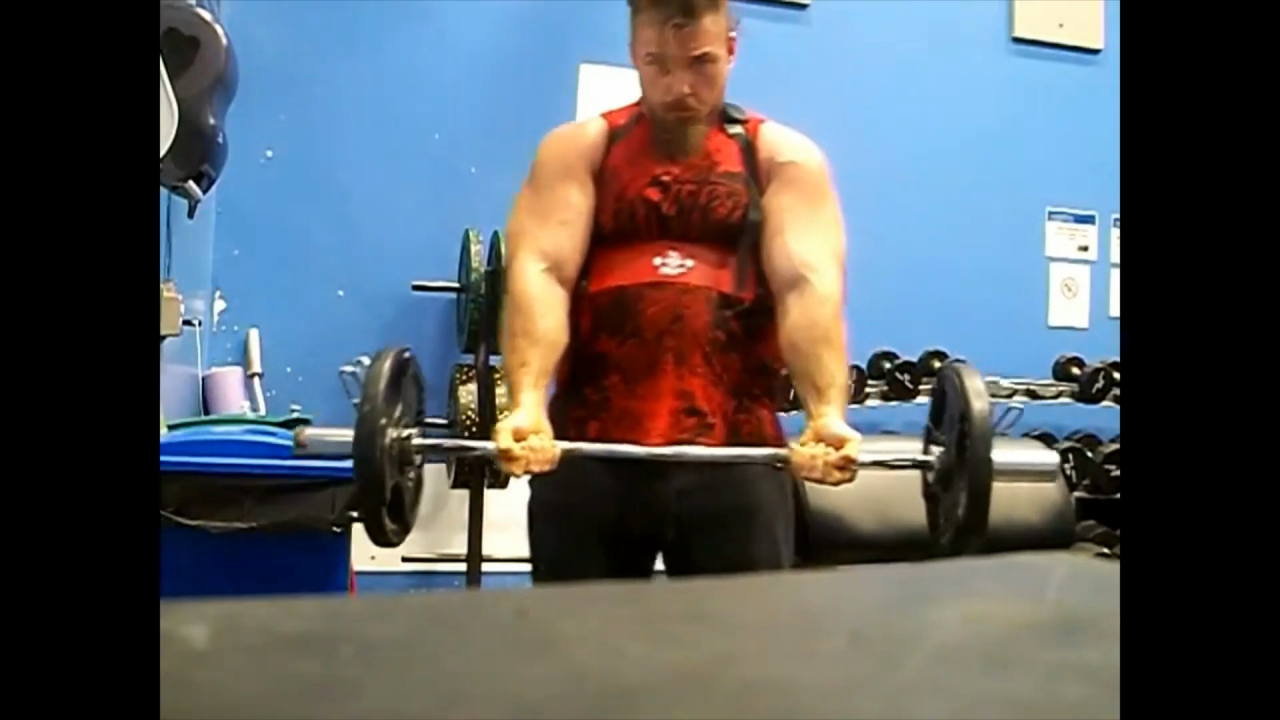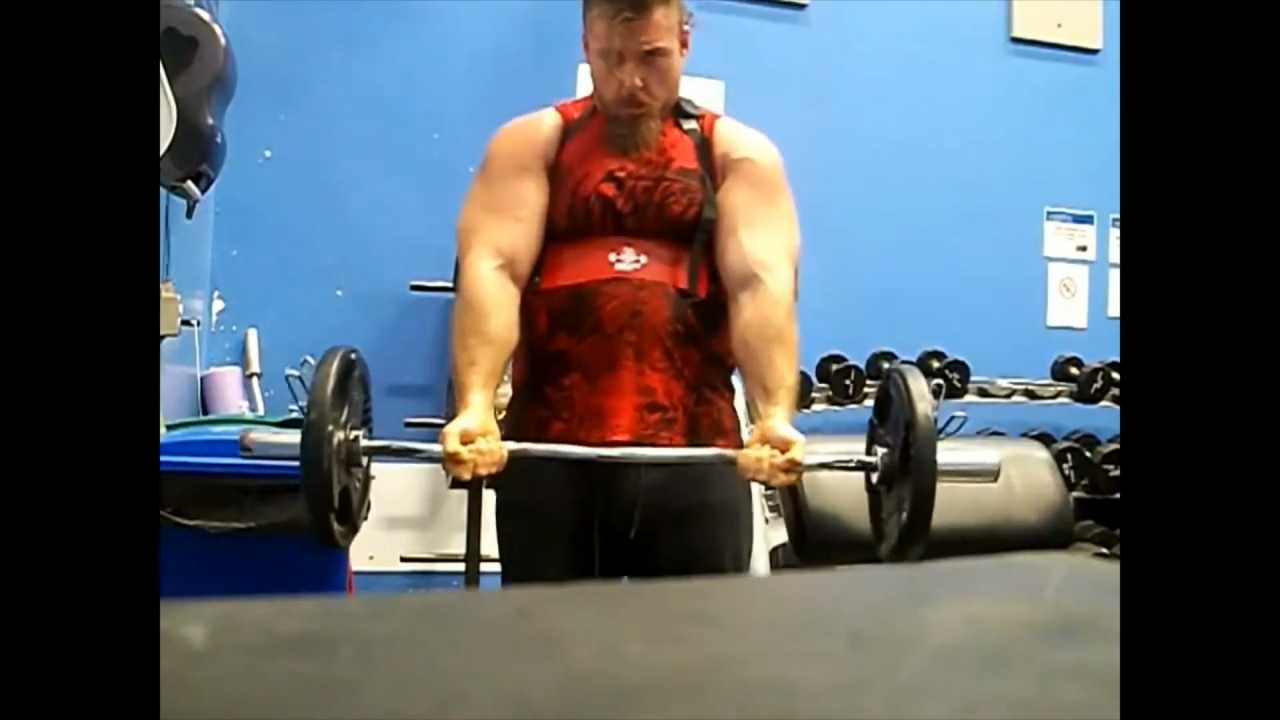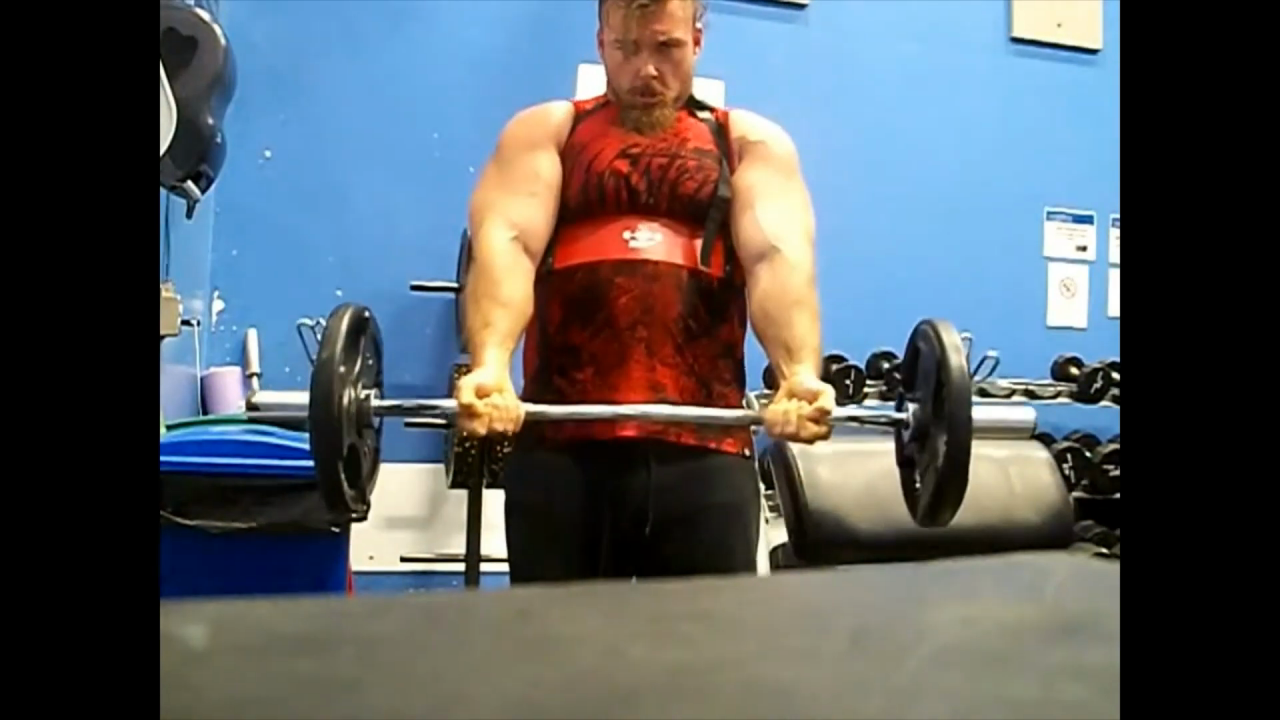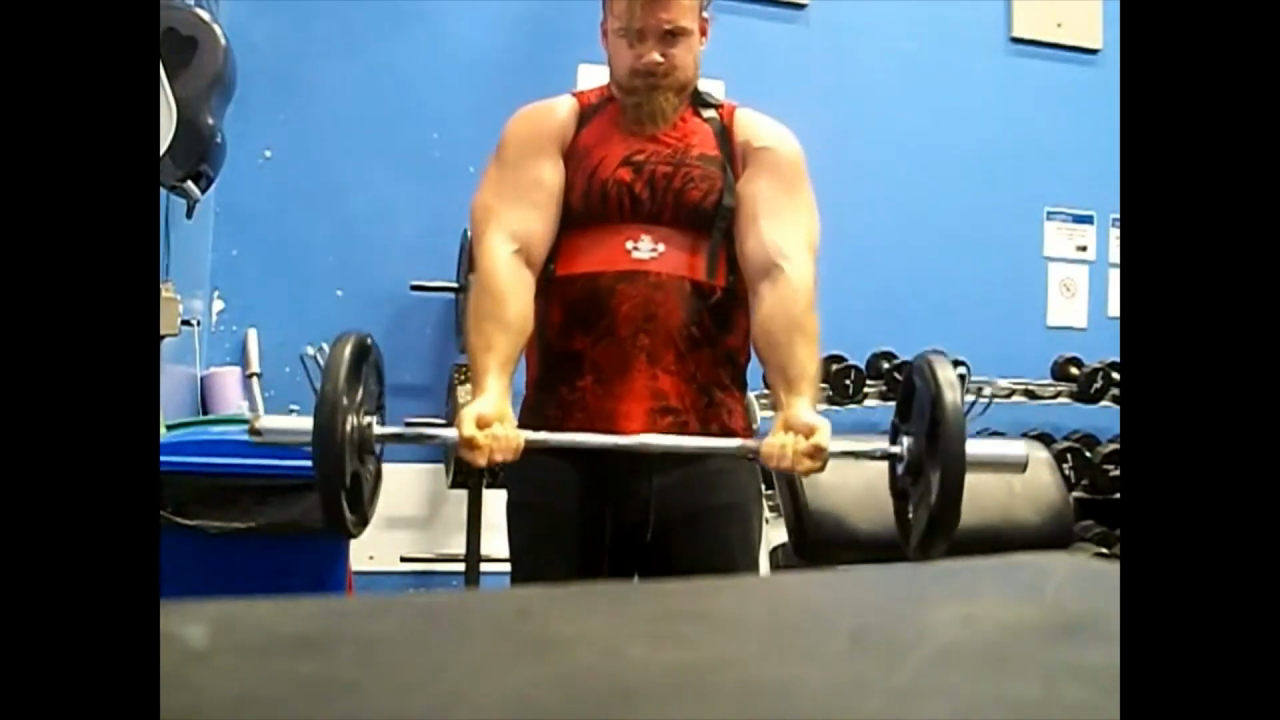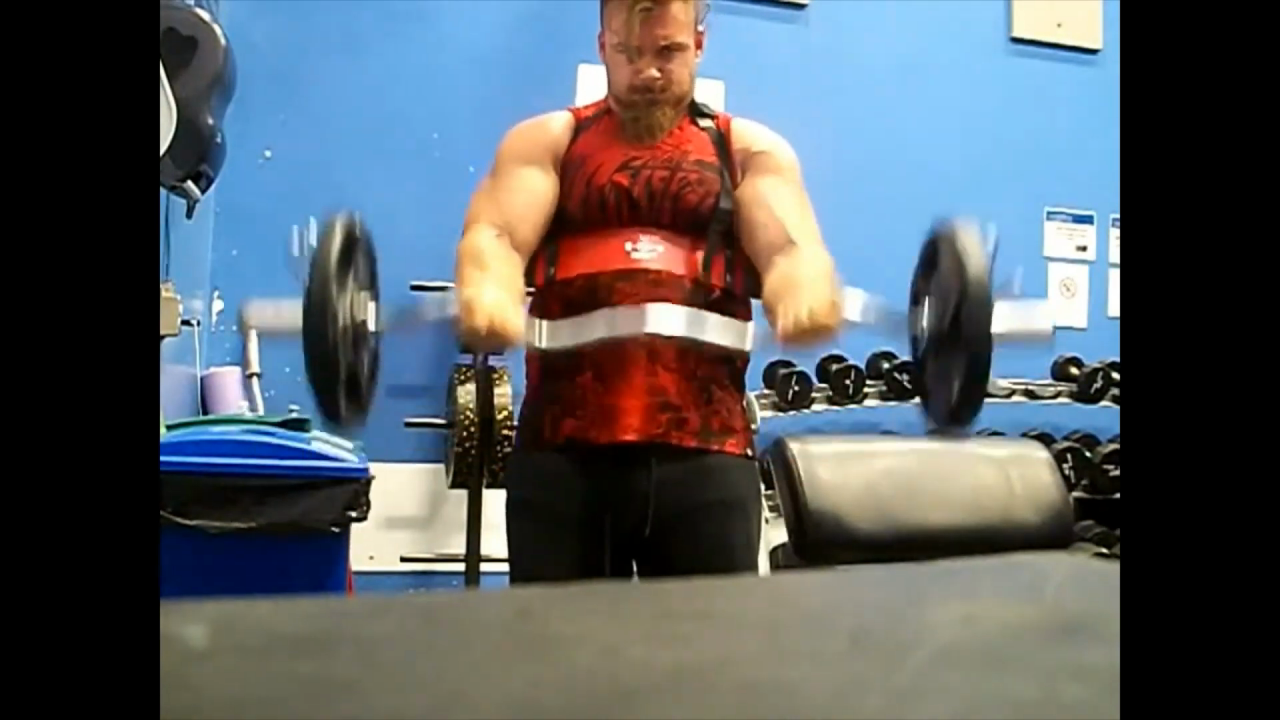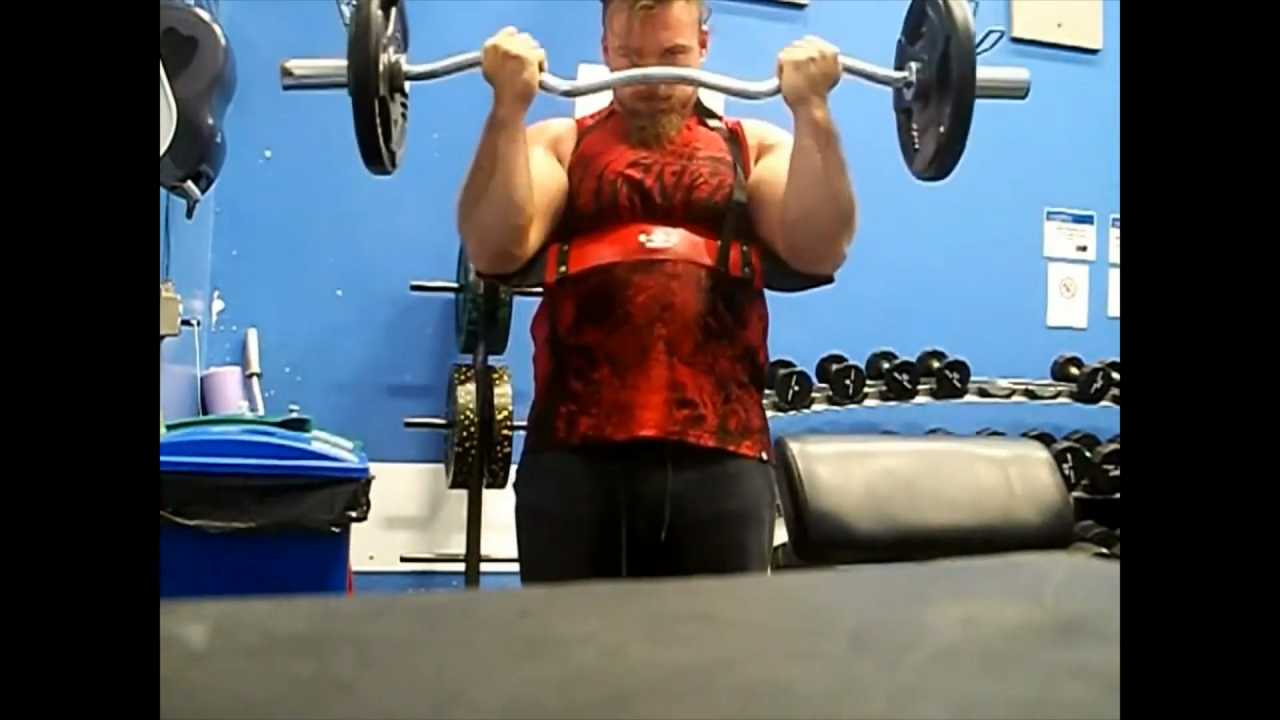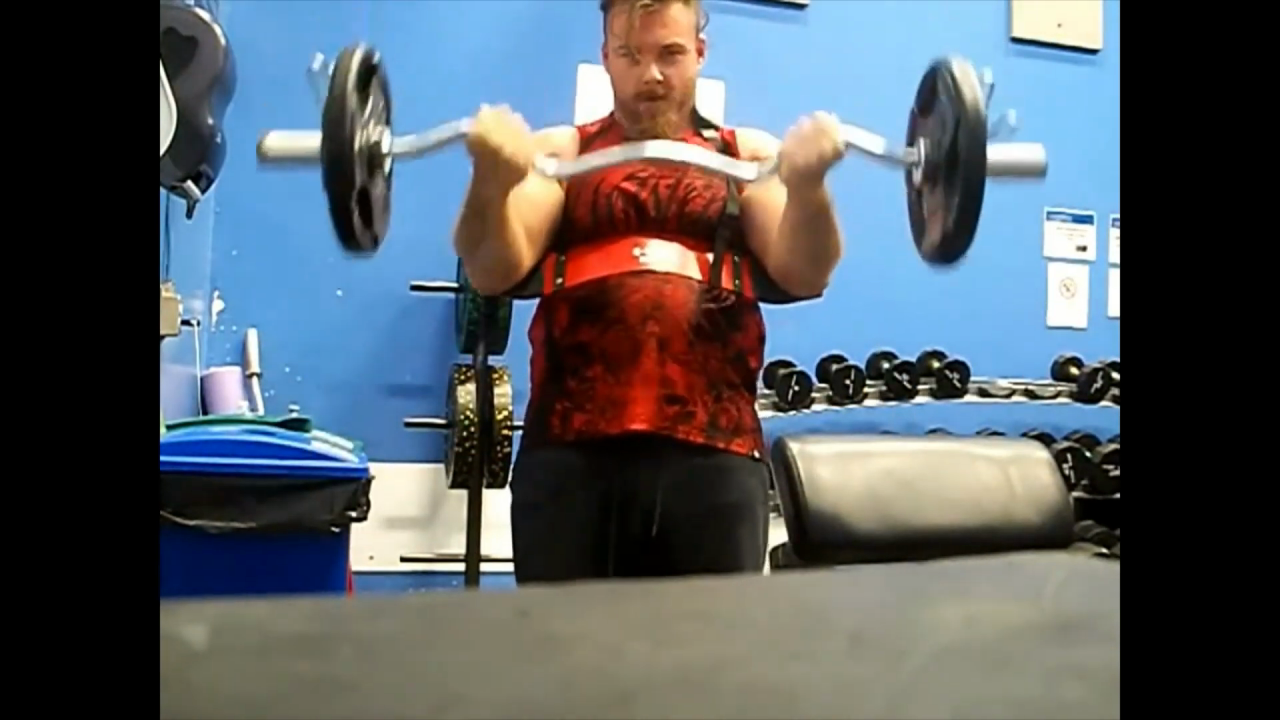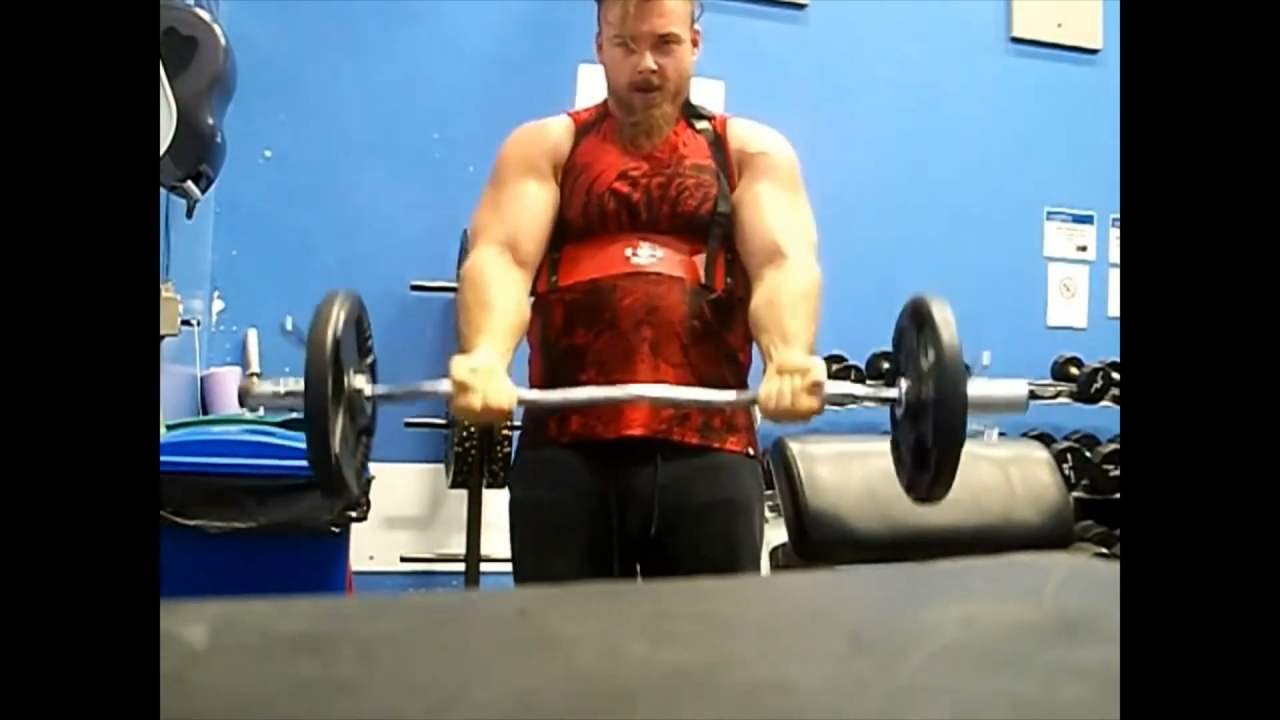
dt=0.5s
person 1, frame 1
left shoulder: (782, 156)
right shoulder: (578, 149)
left elbow: (808, 286)
right elbow: (540, 273)
left wrist: (827, 413)
right wrist: (526, 405)
left hip: (734, 454)
right hip: (590, 449)
person 1, frame 2
left shoulder: (738, 153)
right shoulder: (531, 144)
left elbow: (762, 284)
right elbow: (491, 270)
left wrist: (775, 416)
right wrist: (475, 404)
left hip: (693, 453)
right hip: (551, 448)
person 1, frame 3
left shoulder: (751, 141)
right shoulder: (544, 131)
left elbow: (778, 257)
right elbow: (505, 244)
left wrist: (800, 373)
right wrist: (489, 365)
left hip: (704, 447)
right hip: (562, 442)
person 1, frame 4
left shoulder: (757, 142)
right shoulder: (547, 128)
left elbow: (782, 273)
right elbow: (506, 255)
left wrist: (797, 403)
right wrist: (491, 392)
left hip: (706, 449)
right hip: (564, 446)
person 1, frame 5
left shoulder: (750, 149)
right shoulder: (547, 141)
left elbow: (791, 250)
right elbow: (494, 236)
left wrist: (808, 294)
right wrist: (488, 292)
left hip: (705, 447)
right hip: (564, 446)
person 1, frame 6
left shoulder: (756, 146)
right shoulder: (555, 144)
left elbow: (821, 251)
right elbow: (493, 249)
left wrist: (810, 110)
right wrist: (508, 106)
left hip: (719, 451)
right hip: (575, 447)
person 1, frame 7
left shoulder: (753, 156)
right shoulder: (554, 153)
left elbow: (806, 273)
right elbow: (492, 271)
left wrist: (806, 186)
right wrist: (492, 183)
left hip: (713, 449)
right hip: (571, 447)
person 1, frame 8
left shoulder: (751, 149)
right shoulder: (544, 145)
left elbow: (784, 260)
right elbow: (501, 256)
left wrist: (790, 361)
right wrist: (486, 357)
left hip: (708, 446)
right hip: (568, 445)
